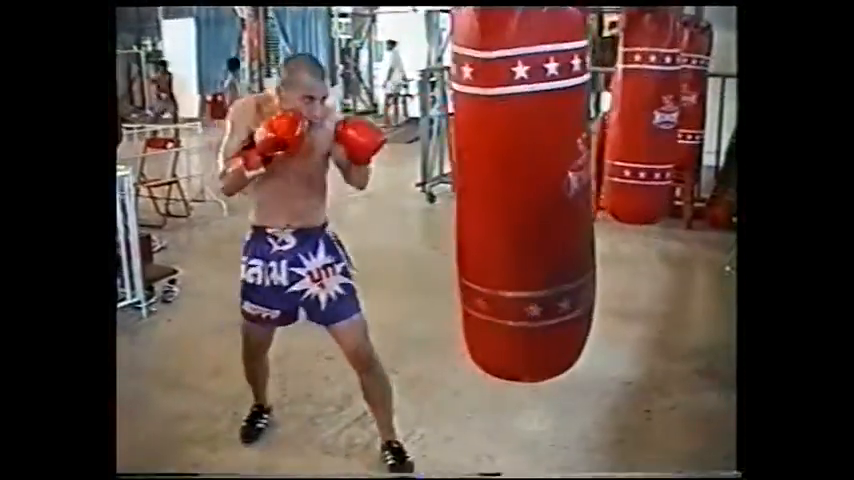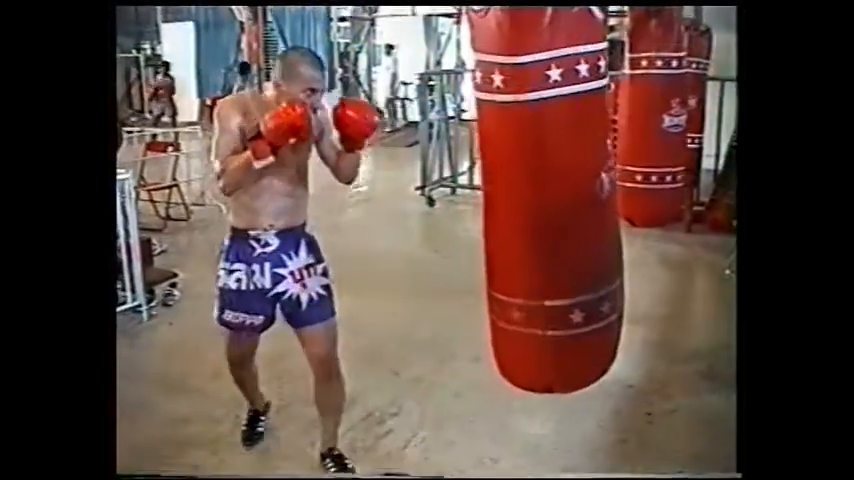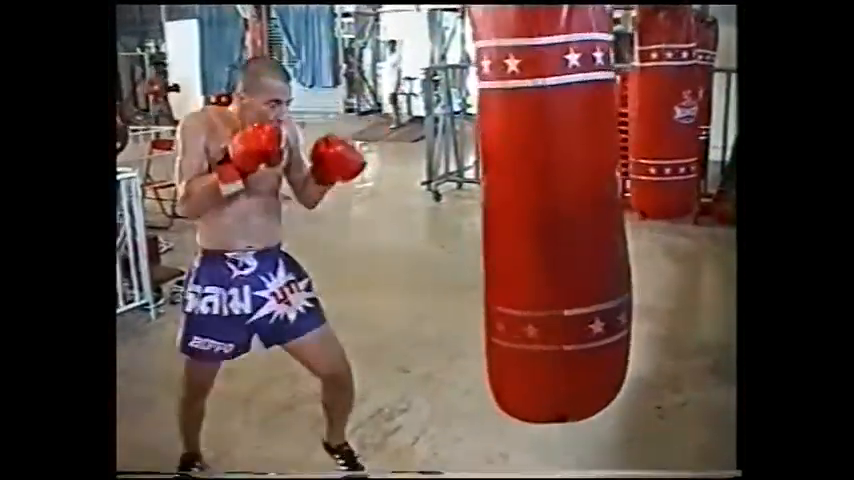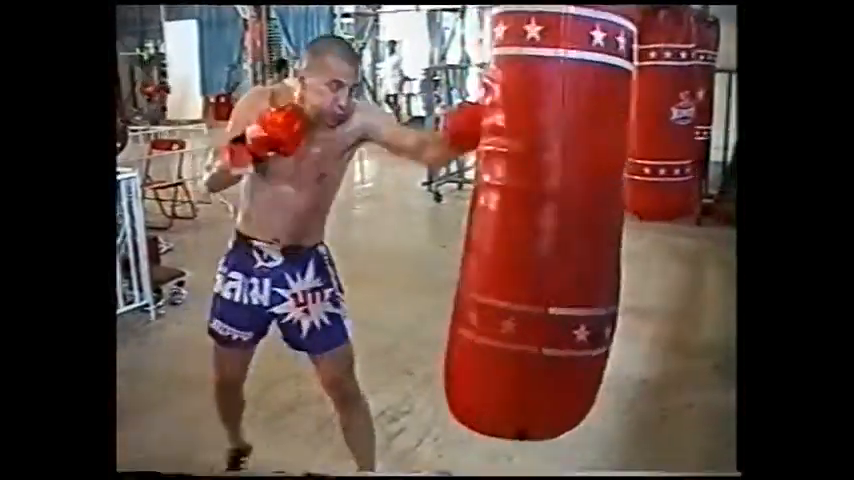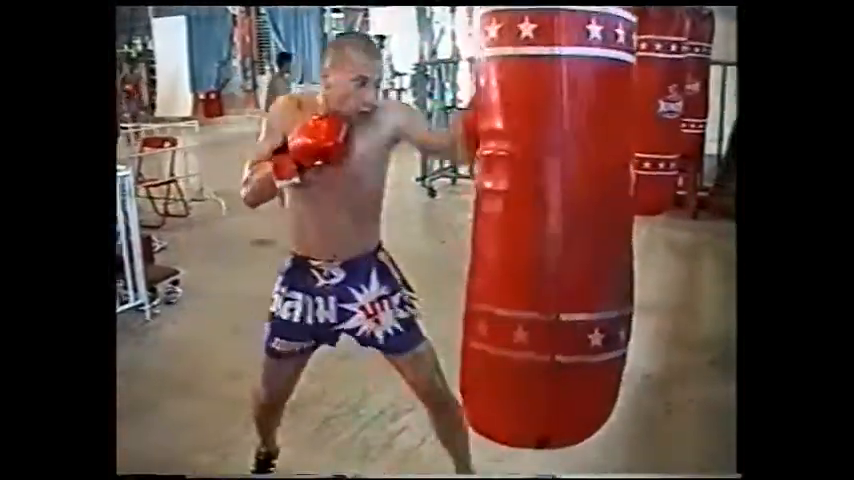
dt=0.4s
person 1, frame 1
left shoulder: (327, 120)
right shoulder: (247, 111)
left elbow: (357, 182)
right elbow: (227, 183)
left wrist: (359, 155)
right wrist: (260, 149)
left hip: (316, 246)
right hip: (264, 248)
left knee: (362, 355)
right knee: (254, 345)
left ankle: (389, 441)
right ankle: (261, 406)
person 1, frame 2
left shoulder: (316, 116)
right shoulder: (235, 109)
left elbow: (344, 173)
right elbow: (224, 183)
left wrist: (353, 140)
right wrist: (263, 142)
left hip: (296, 248)
right hip: (245, 250)
left knee: (326, 361)
right knee: (239, 354)
left ankle: (329, 449)
right ankle: (258, 406)
person 1, frame 3
left shoulder: (285, 133)
right shoulder: (198, 126)
left elbow: (309, 197)
right elbow: (191, 203)
left wrist: (328, 171)
right wrist: (238, 164)
left hip: (273, 269)
right hip: (215, 273)
left knee: (336, 371)
right knee: (195, 386)
left ankle: (337, 443)
right ankle: (191, 455)
person 1, frame 4
left shoulder: (358, 117)
right shoulder: (257, 103)
left elbow: (423, 149)
right elbow: (212, 181)
left wrist: (456, 134)
right wrist: (247, 146)
left hip: (308, 265)
right hip: (247, 260)
left knee: (342, 388)
right knee: (227, 378)
left ankle: (368, 476)
right ankle: (238, 449)
person 1, frame 5
left shoulder: (389, 115)
right shoulder: (289, 111)
left elbow: (457, 145)
right elbow: (251, 194)
right wrist: (292, 156)
left hip: (370, 274)
right hip: (305, 276)
left knee: (435, 391)
right knee: (273, 388)
left ankle: (467, 474)
right ankle: (266, 456)
